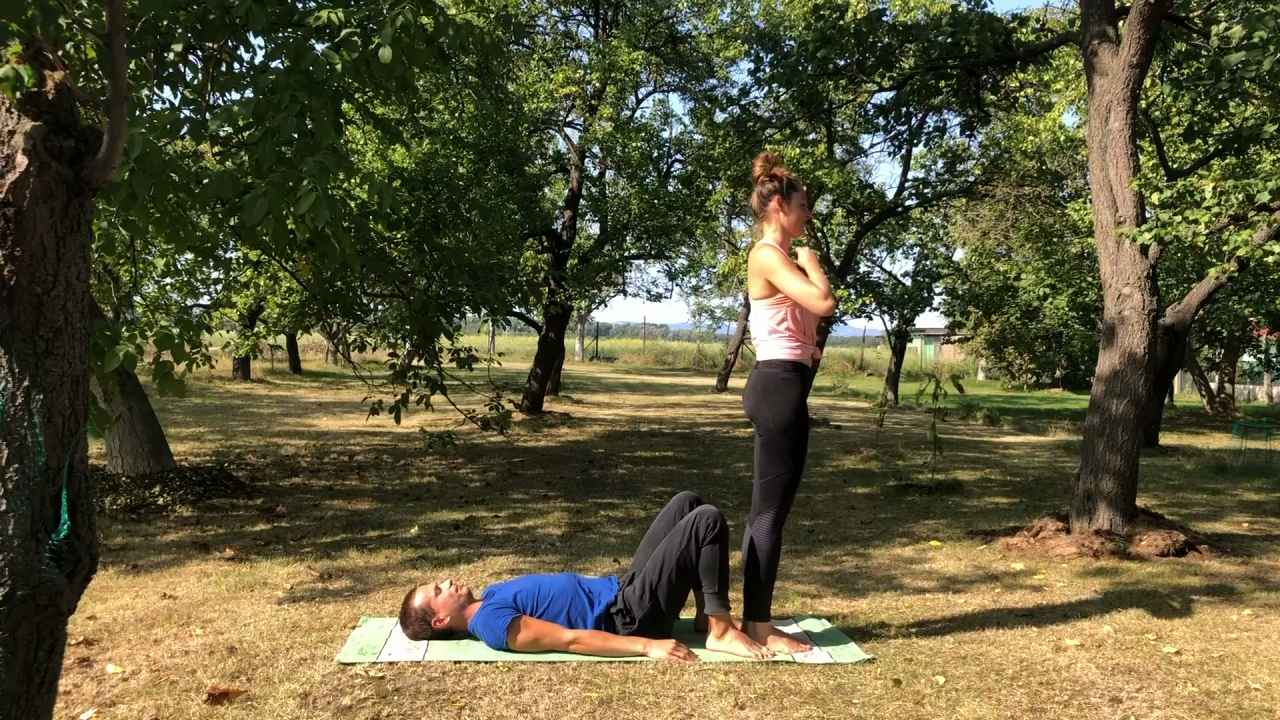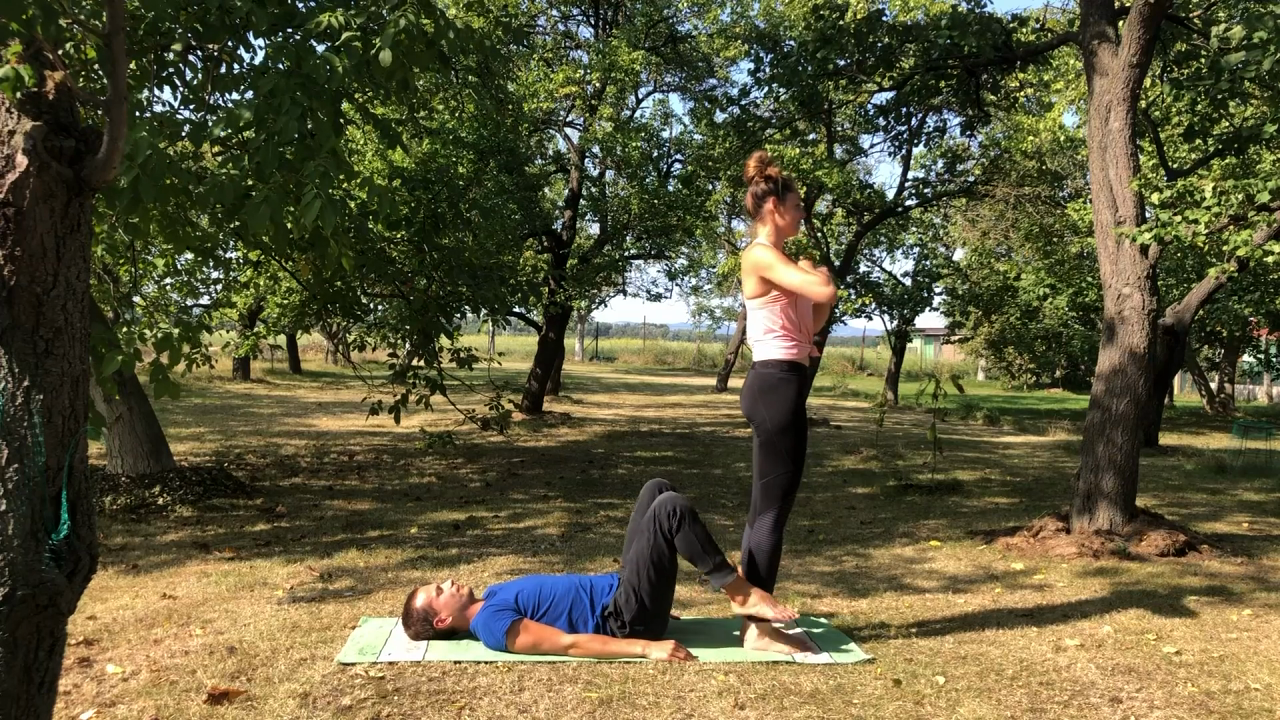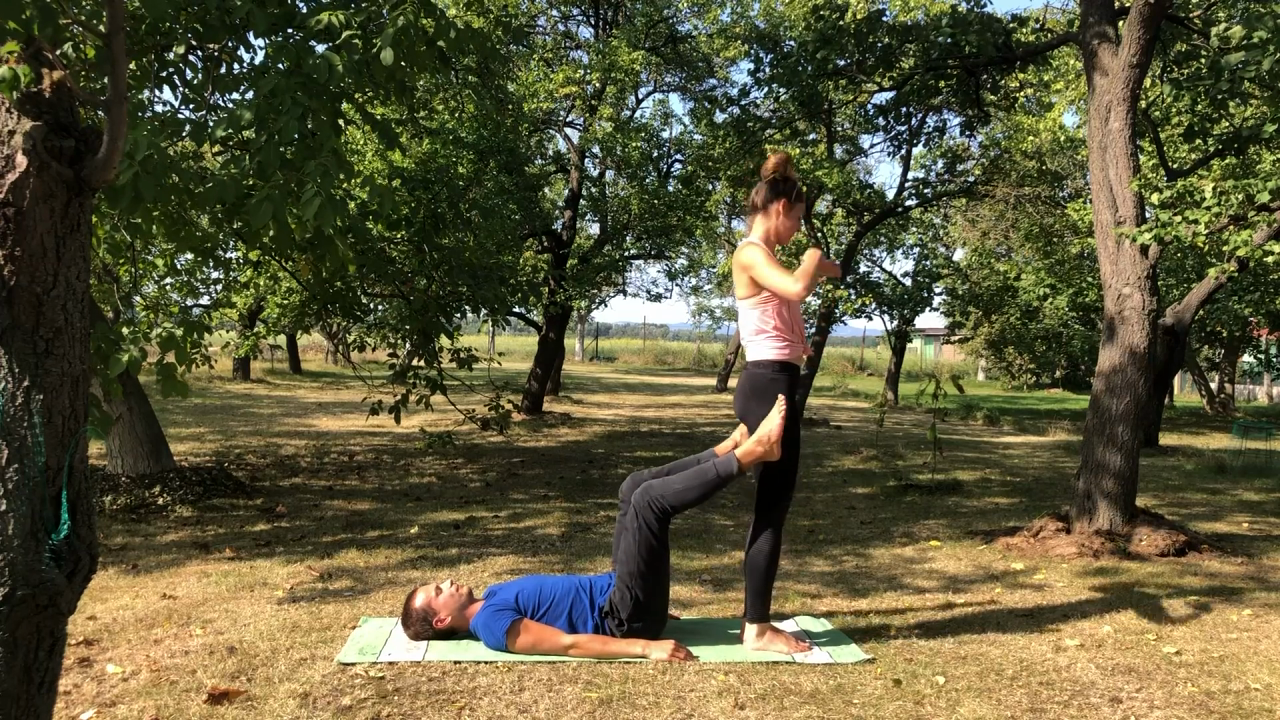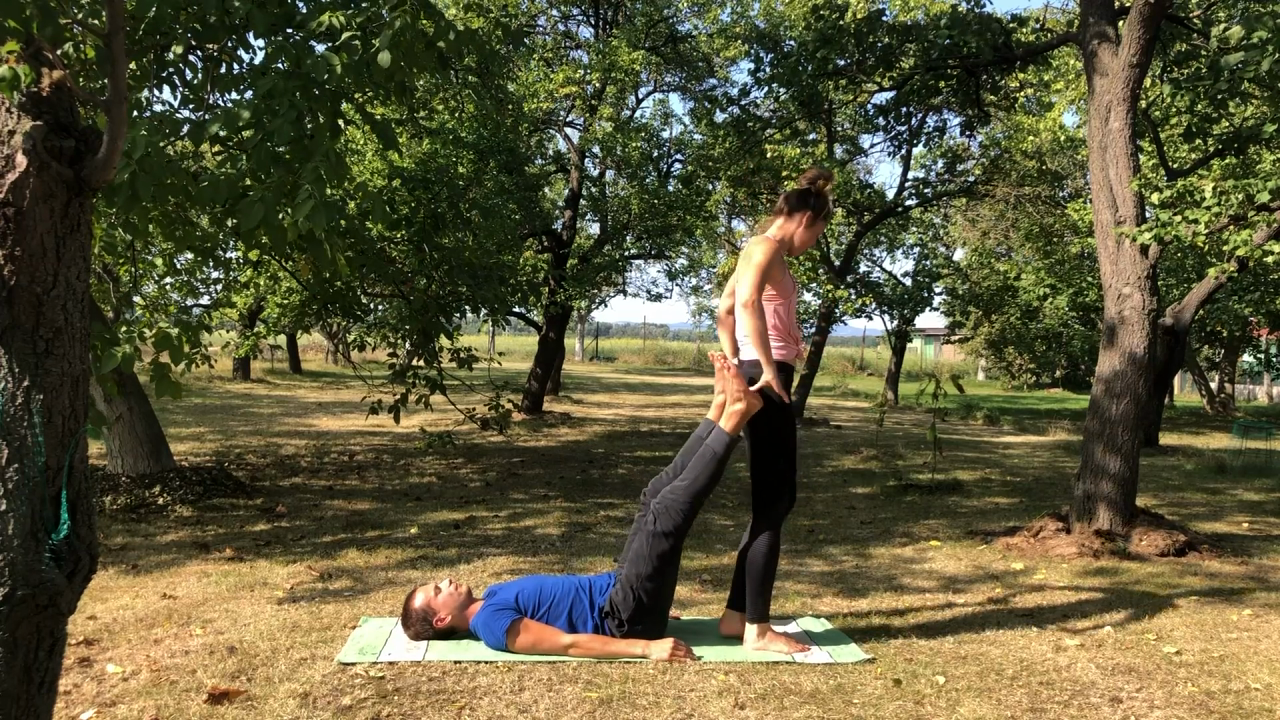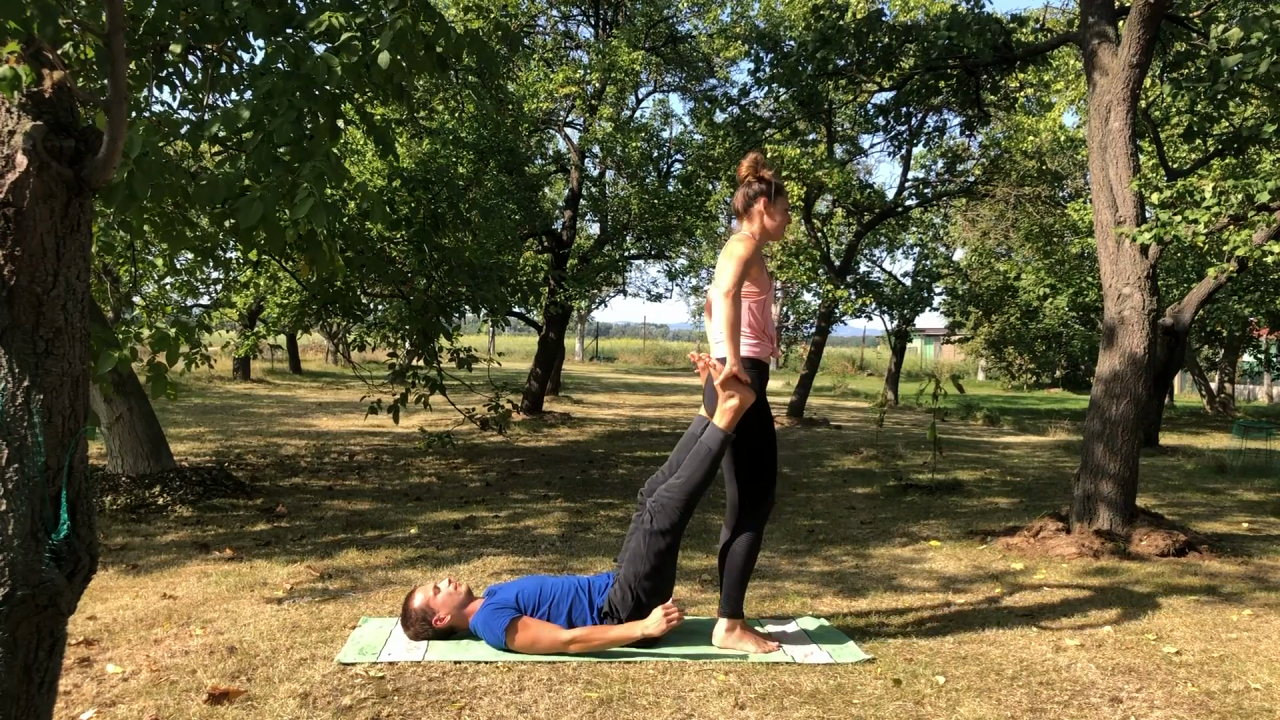
dt=0.7s
person 1, frame 1
left shoulder: (782, 258)
right shoulder: (768, 256)
left elbow: (807, 320)
right elbow: (825, 304)
left wrist: (806, 265)
right wrist: (811, 261)
left hip: (781, 383)
right hip: (779, 384)
left knee: (767, 508)
right knee: (771, 510)
left ankle: (754, 619)
right ankle: (757, 626)
person 1, frame 2
left shoulder: (774, 258)
right shoulder: (761, 255)
left elbow: (812, 320)
right elbow: (826, 291)
left wrist: (813, 279)
right wrist: (814, 270)
left hip: (779, 384)
right hip: (778, 385)
left knee: (766, 509)
right knee: (772, 509)
left ankle: (755, 617)
right ankle: (759, 627)
person 1, frame 3
left shoulder: (763, 253)
right shoulder: (752, 250)
left elbow: (786, 292)
right elbow: (795, 290)
left wrist: (813, 272)
right wrist: (813, 263)
left hip: (772, 382)
right hip: (769, 383)
left knee: (770, 504)
right knee: (771, 507)
left ankle: (755, 619)
right ankle: (756, 629)
person 1, frame 4
left shoulder: (759, 252)
right shoulder: (767, 247)
left elbow: (725, 308)
right elbow: (747, 302)
left wrist: (733, 362)
right wrist: (767, 369)
left hip: (762, 381)
right hip: (767, 383)
left knee: (776, 501)
right knee: (770, 505)
left ankle: (737, 613)
right ankle: (757, 628)
person 1, frame 5
left shoulder: (740, 249)
right shoulder: (746, 242)
left elbow: (712, 303)
right elbow: (728, 293)
right wrist: (735, 360)
left hip: (737, 380)
right hip: (740, 381)
left knee: (747, 502)
right knee: (754, 503)
left ankle: (731, 617)
right ankle: (729, 625)
person 2, frame 1
left shoulder: (490, 597)
right shoulder: (492, 624)
right elbow: (570, 639)
right wrist: (648, 646)
left hip: (621, 590)
right hip: (631, 617)
left knee: (688, 503)
right knee: (708, 521)
left ankle: (707, 613)
right ankle: (719, 630)
person 2, frame 2
left shoulder: (494, 597)
right shoulder: (492, 625)
right elbow: (569, 643)
right wrist: (646, 649)
left hip: (615, 588)
right hip: (626, 618)
left knee: (658, 490)
right knee: (671, 507)
left ankle: (725, 580)
right ankle: (739, 593)
person 2, frame 3
left shoulder: (491, 600)
right shoulder: (490, 624)
right elbow: (569, 644)
right wrist: (646, 648)
left hip: (613, 594)
right hip: (626, 618)
left knee: (636, 487)
right knee: (648, 499)
left ankle: (734, 448)
right ankle: (745, 457)
person 2, frame 4
left shoulder: (493, 599)
right shoulder: (492, 624)
right elbow: (570, 644)
right wrist: (647, 648)
left hip: (614, 591)
right hip: (625, 616)
left knee: (658, 495)
right knee: (665, 512)
left ankle: (720, 411)
right ankle: (731, 420)
person 2, frame 5
left shoulder: (492, 599)
right shoulder: (492, 623)
right elbow: (571, 639)
right wrist: (643, 627)
left hip: (614, 595)
right hip: (622, 612)
left knee: (654, 496)
right knee: (661, 512)
left ankle: (715, 408)
right ankle: (727, 414)
